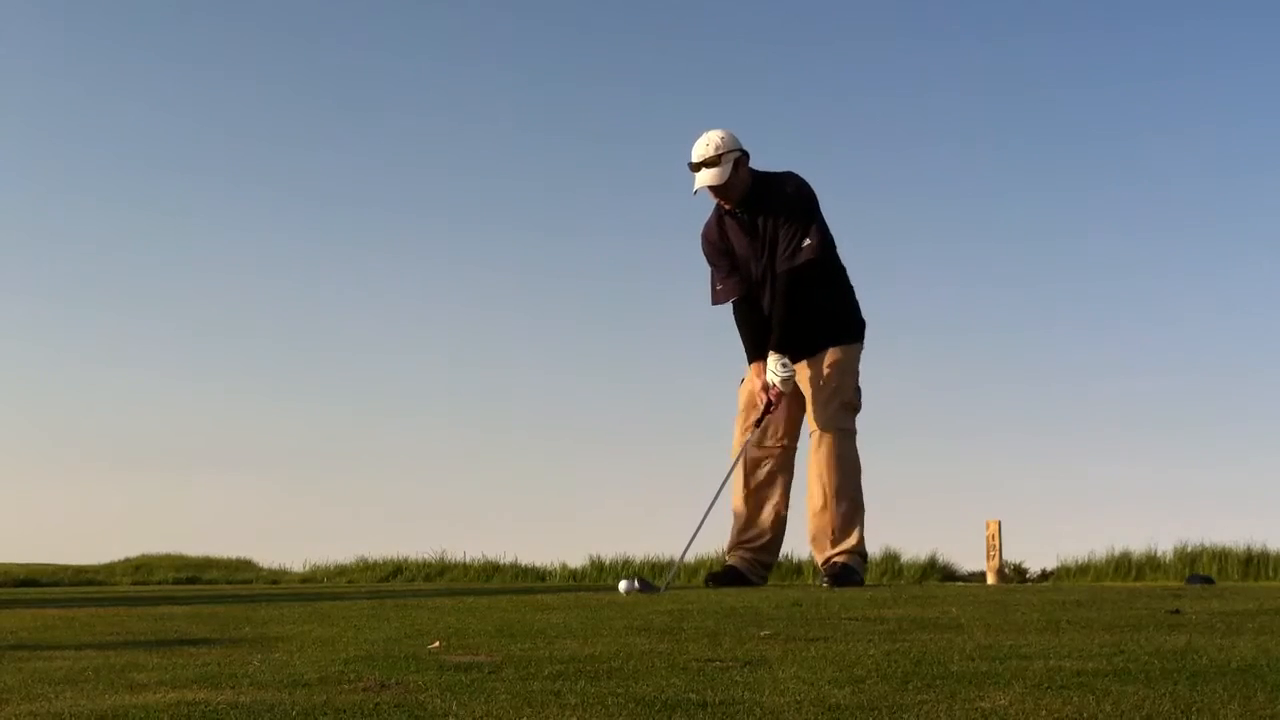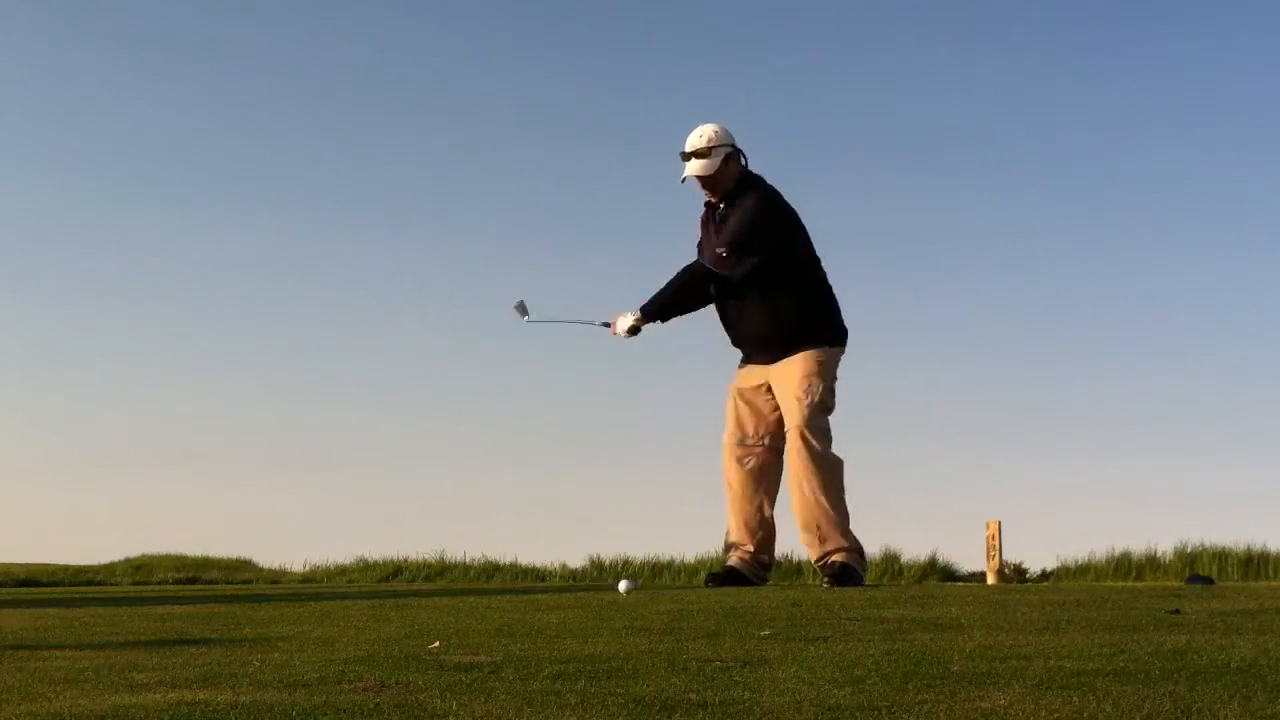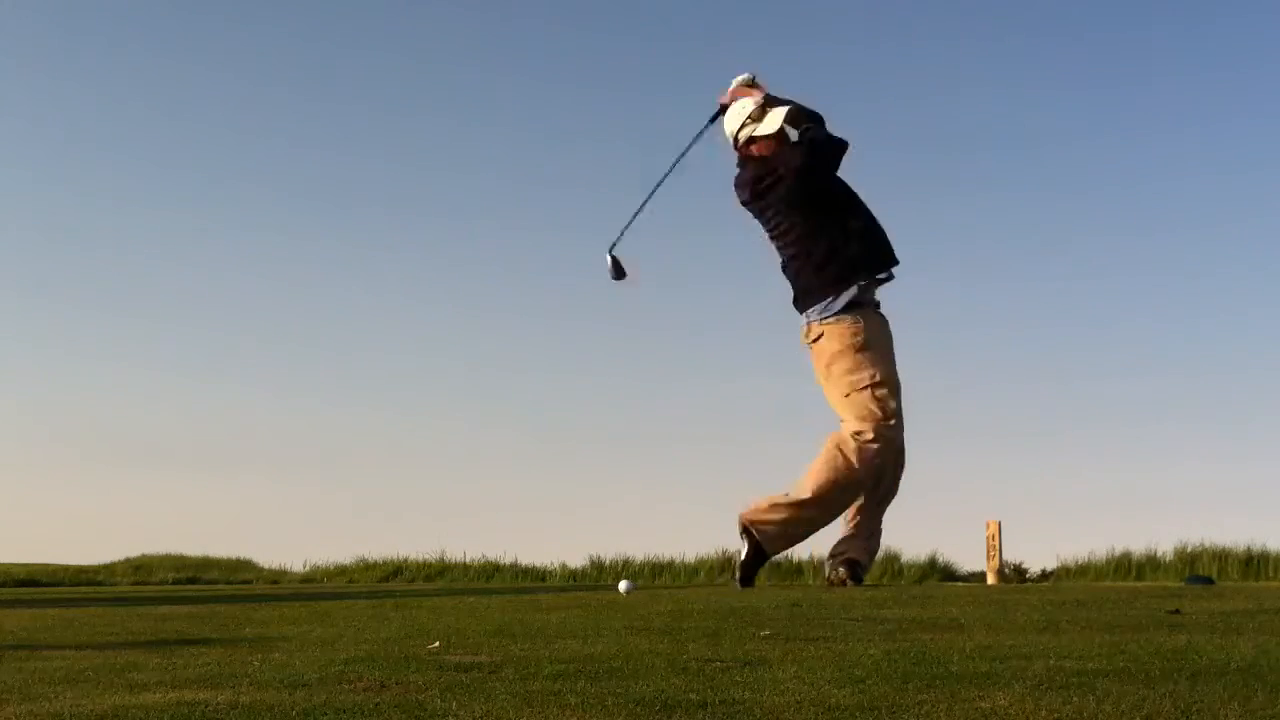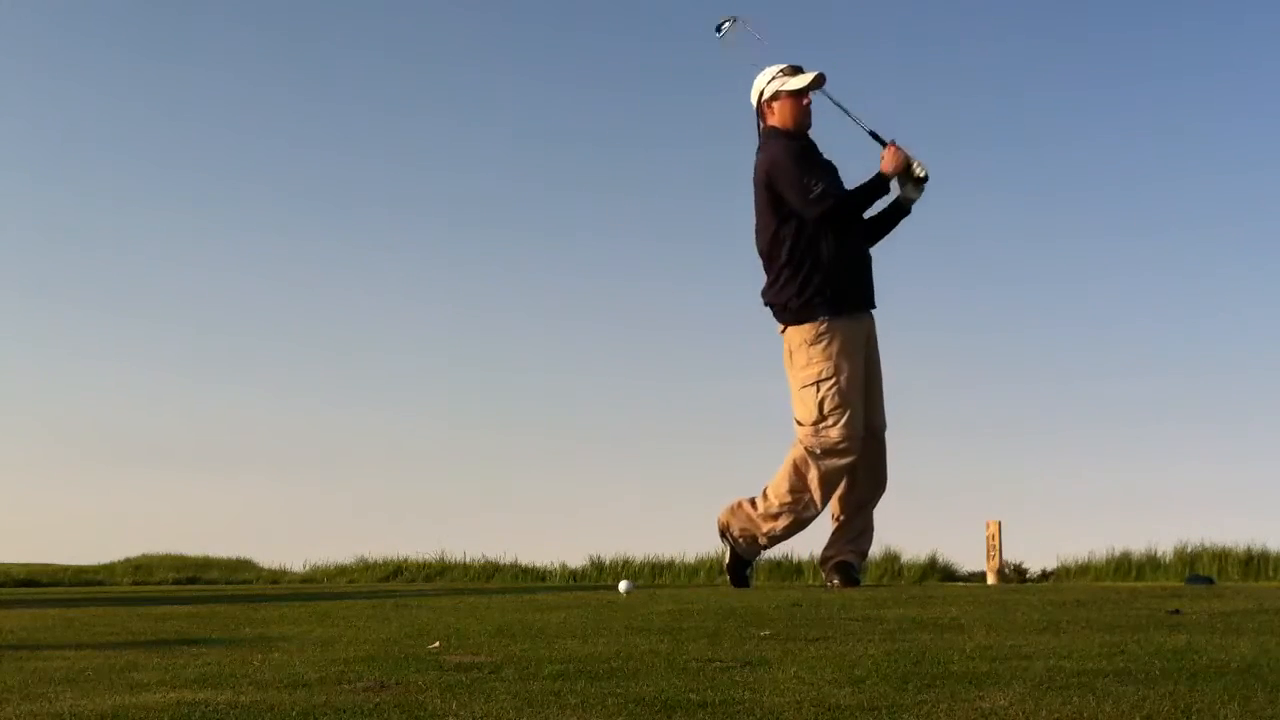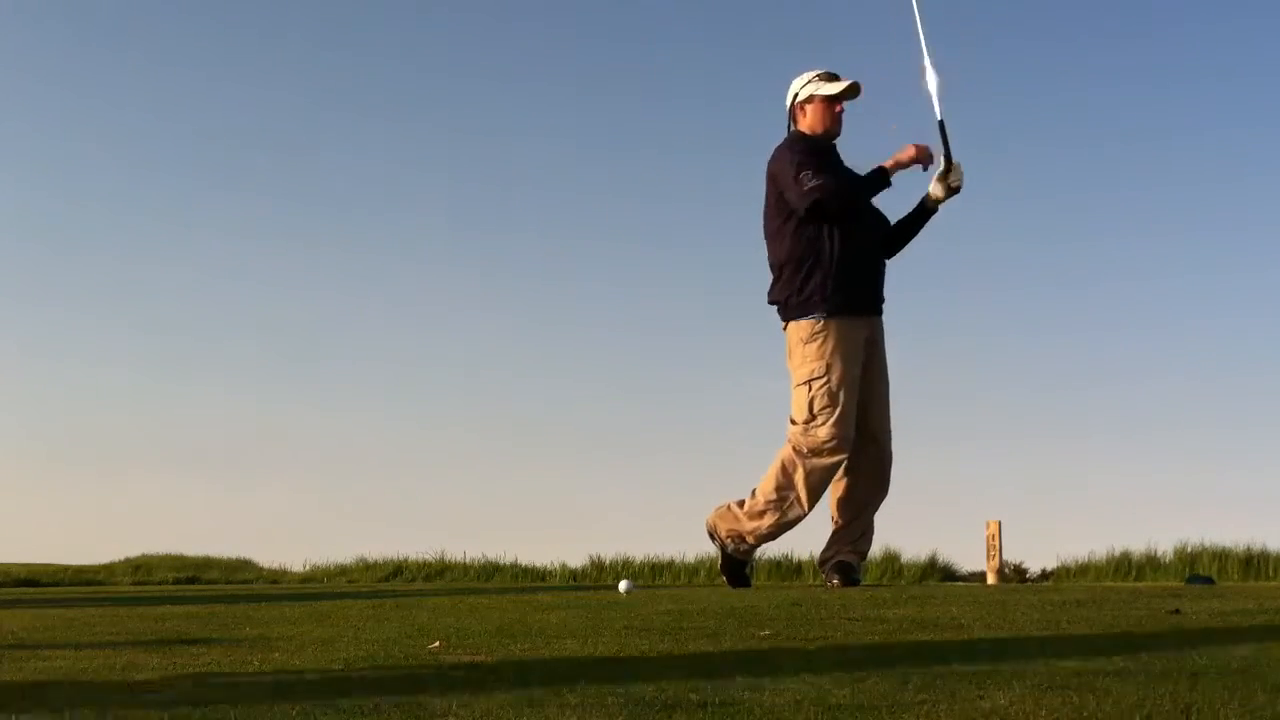
dt=1s
person 1, frame 1
left shoulder: (791, 194)
right shoulder: (716, 231)
left elbow: (796, 277)
right elbow: (742, 300)
left wrist: (780, 353)
right wrist: (757, 363)
left hip: (828, 338)
right hip: (767, 348)
left knee: (830, 435)
right knee: (757, 446)
left ankle: (842, 558)
right ankle: (748, 560)
person 1, frame 2
left shoulder: (759, 204)
right shoulder: (714, 213)
left elbow: (708, 272)
right elbow: (707, 283)
left wrist: (644, 314)
right wrist: (652, 315)
left hip: (805, 342)
right hip: (757, 353)
left knee: (804, 435)
right knee: (744, 448)
left ankle: (838, 555)
right ankle: (748, 558)
person 1, frame 3
left shoulder: (756, 182)
right shoulder: (799, 170)
right elbow: (822, 138)
left wrist: (753, 102)
right wrist: (761, 99)
left hip: (856, 313)
right hip: (840, 318)
left knee: (886, 443)
right knee: (872, 431)
left ankle: (851, 556)
right ankle: (768, 526)
person 1, frame 4
left shoulder: (805, 158)
right shoulder: (781, 156)
left elbow: (853, 234)
right elbow: (831, 209)
left wrist: (903, 198)
right wrist: (884, 174)
left hip: (851, 315)
right hip: (816, 319)
left knee: (867, 442)
right knee: (830, 438)
left ankle: (845, 558)
right ankle: (746, 530)
person 1, frame 5
left shoulder: (840, 177)
right shoulder: (792, 155)
left elbow: (883, 244)
right elbow: (825, 198)
left wrist: (932, 198)
right wrist: (891, 167)
left hip: (863, 318)
right hip: (819, 318)
left knee: (871, 446)
right knee: (822, 439)
left ankle: (845, 558)
right ankle: (736, 531)
